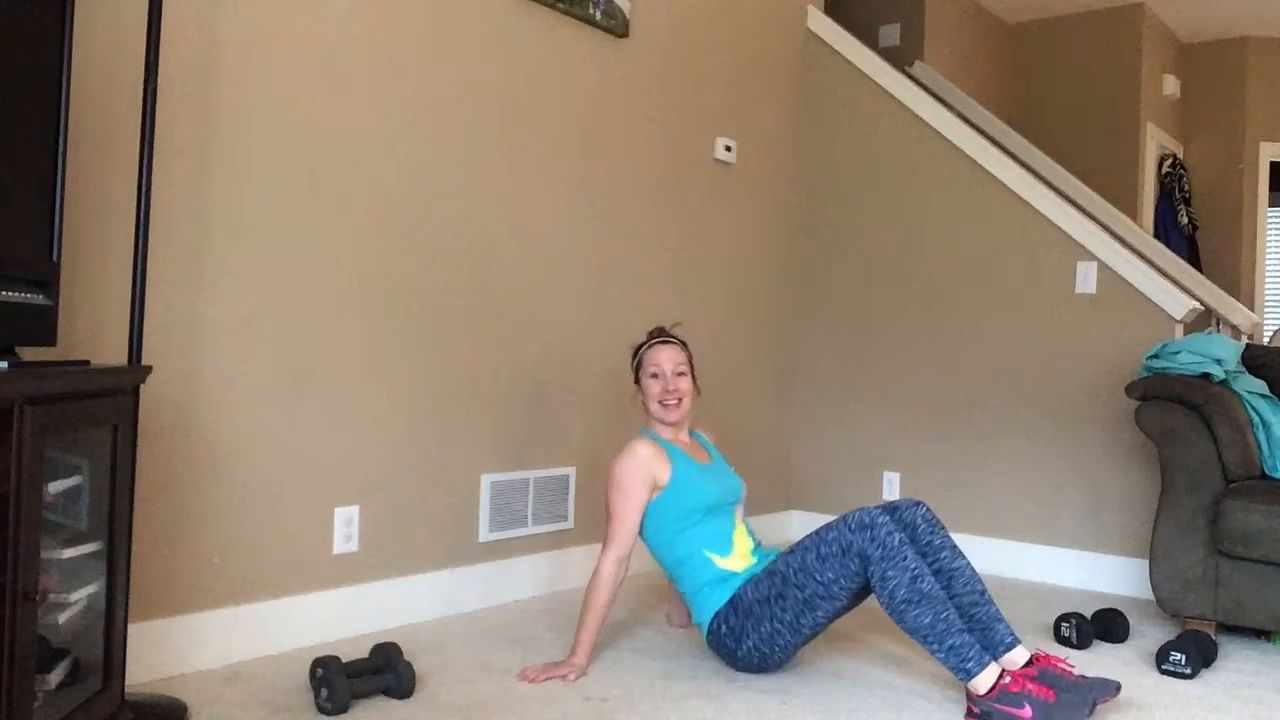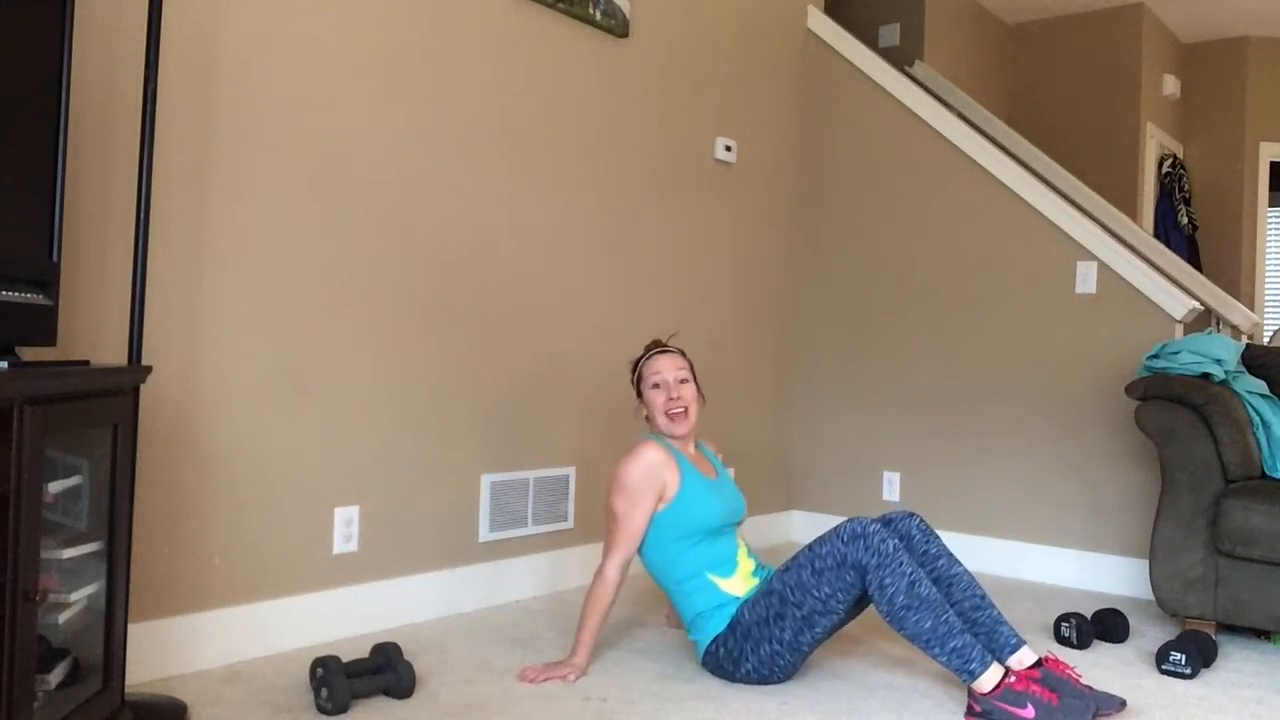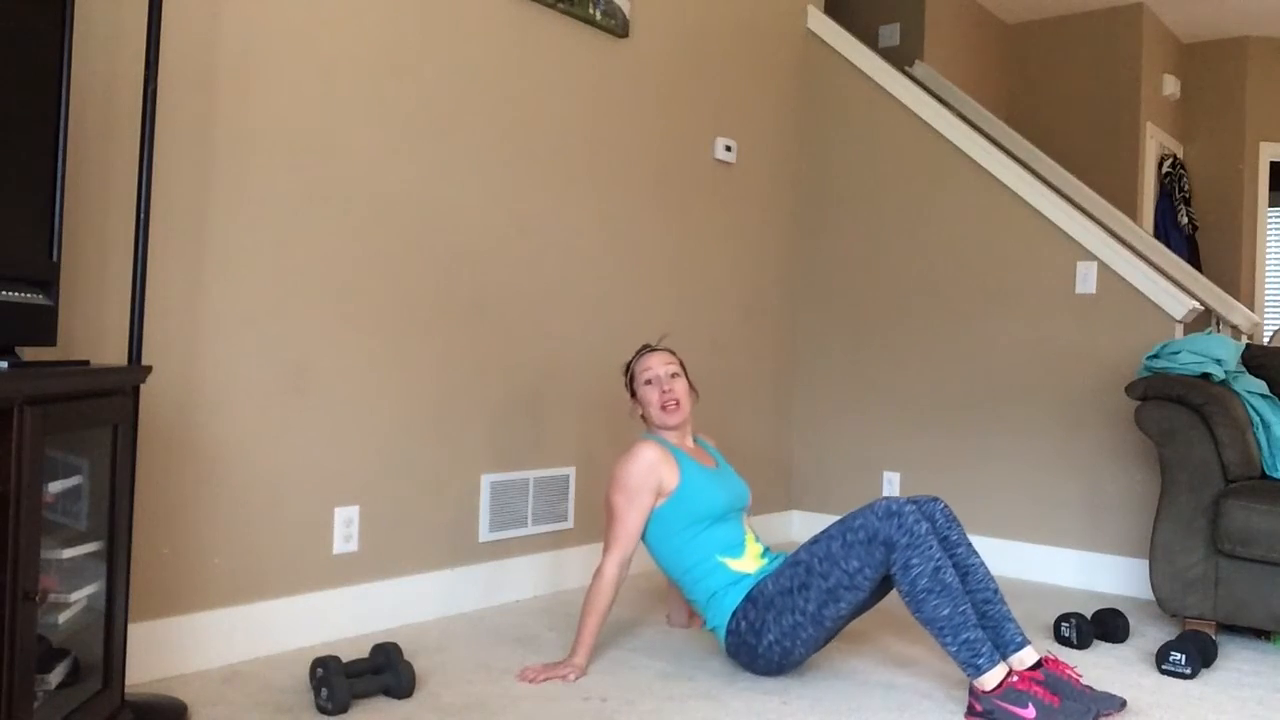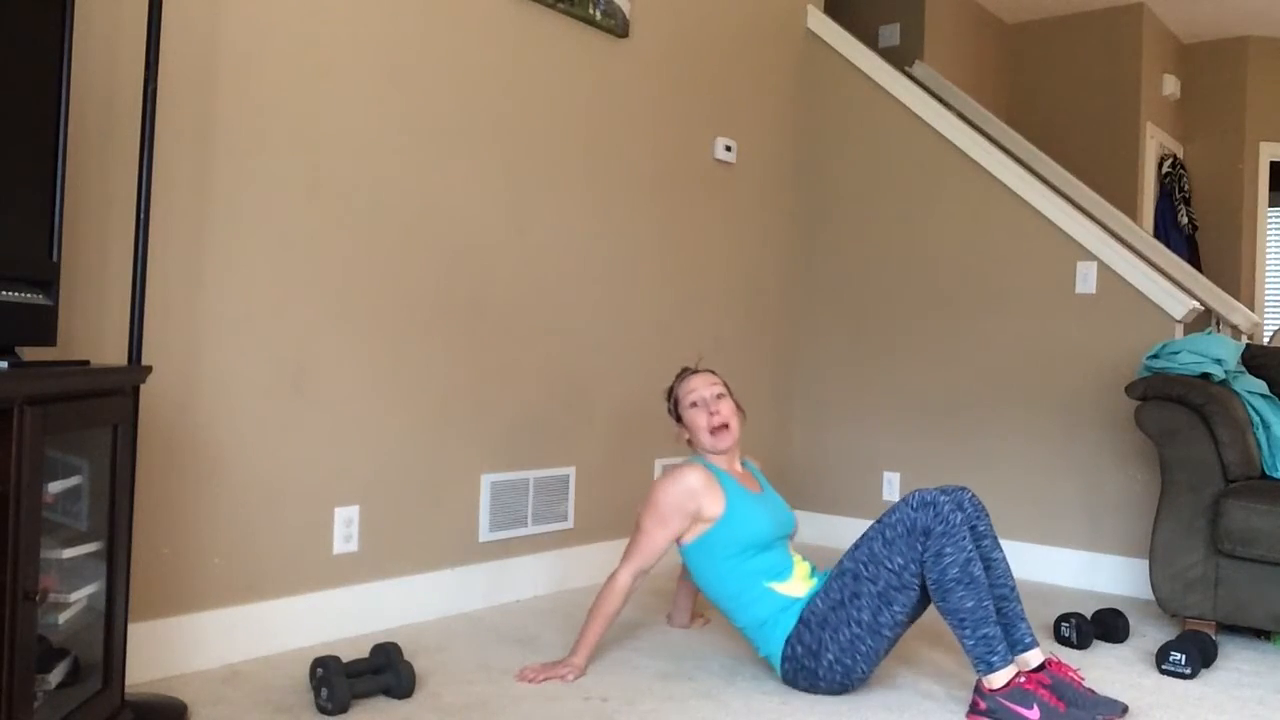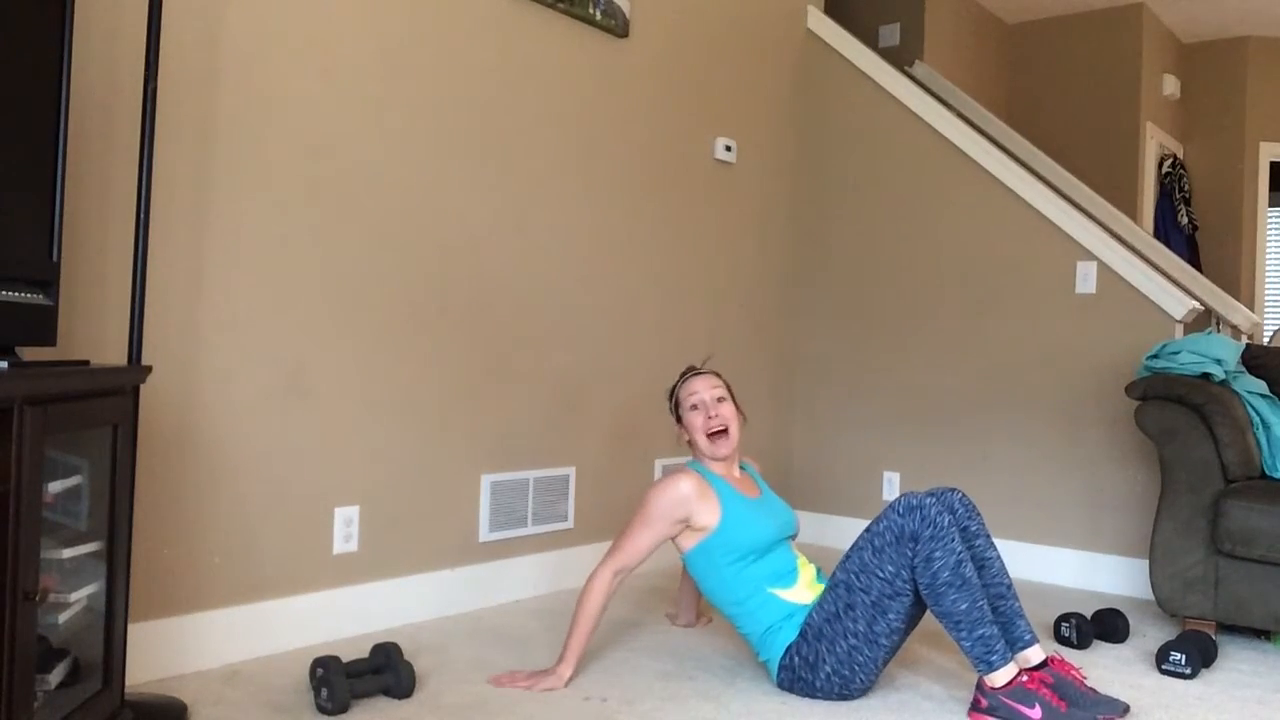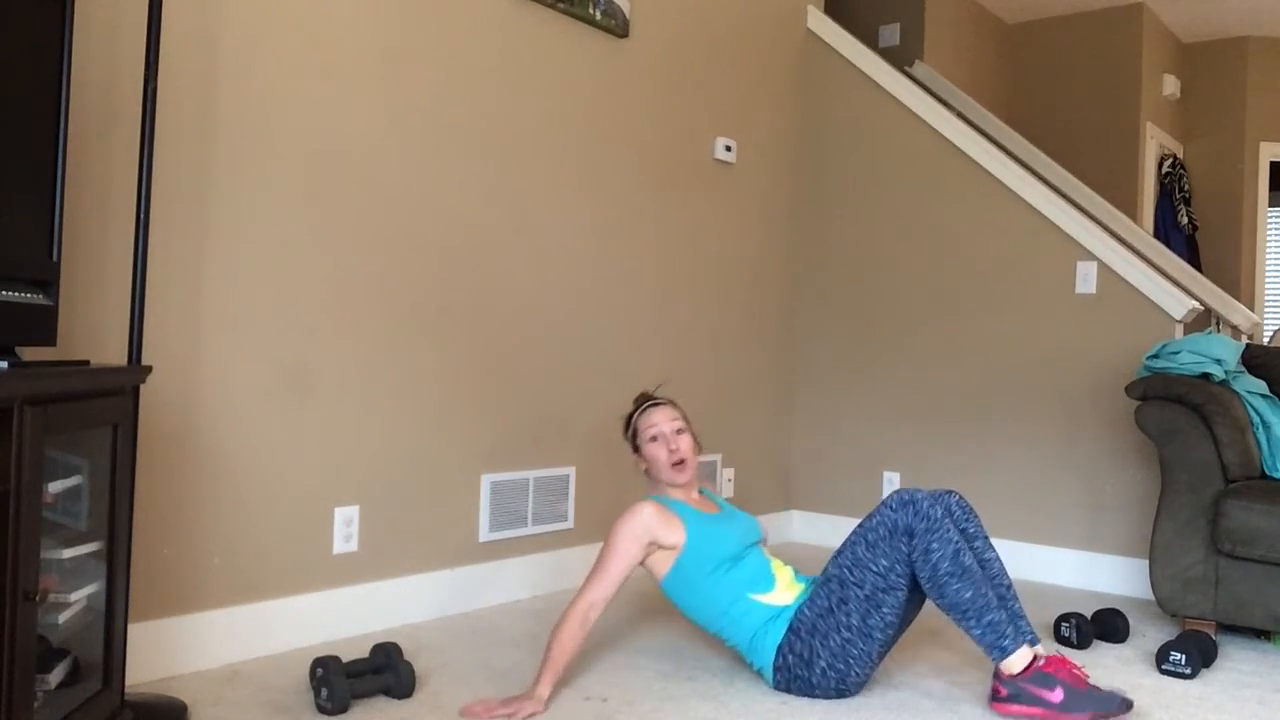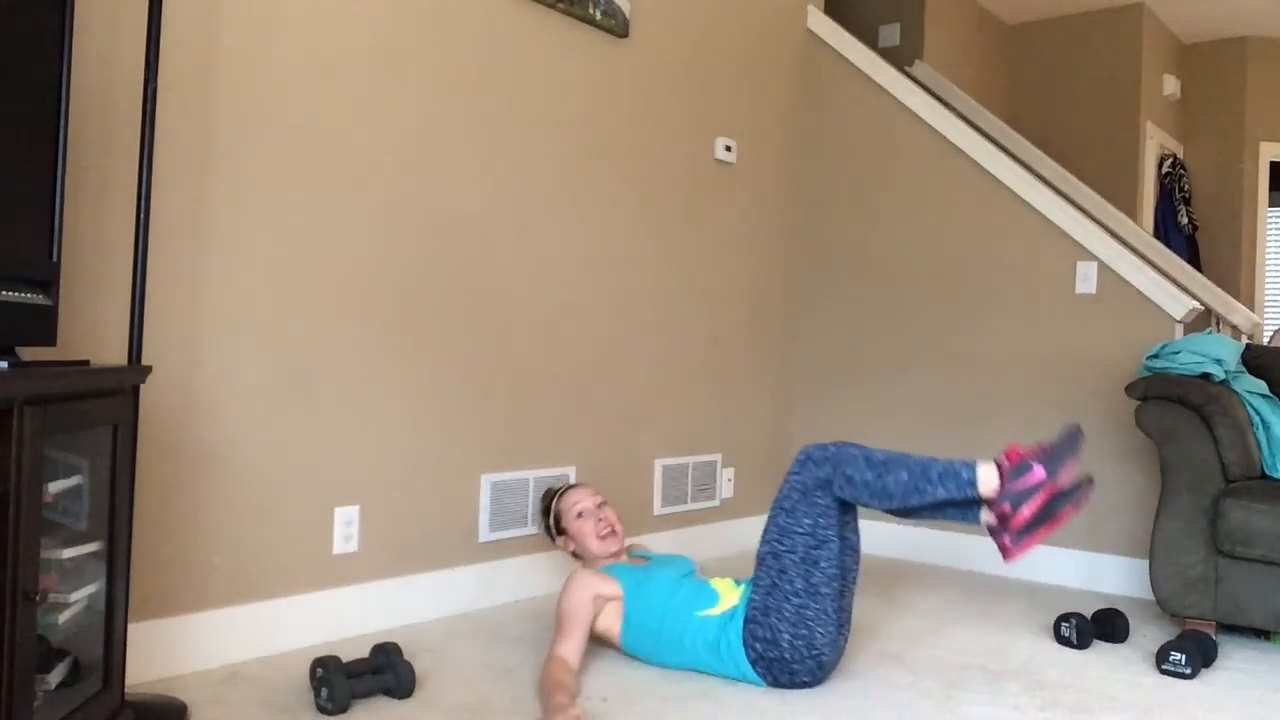
dt=0.7s
person 1, frame 1
left shoulder: (703, 442)
right shoulder: (640, 458)
right elbow: (613, 558)
right wrist: (578, 659)
left hip: (769, 602)
right hip: (740, 625)
left knee: (909, 516)
right knee: (868, 531)
left ankle: (1017, 662)
person 1, frame 2
left shoulder: (707, 455)
right shoulder: (646, 463)
right elbow: (612, 567)
right wrist: (576, 660)
left hip: (767, 609)
right hip: (738, 644)
left knee: (905, 528)
right knee: (863, 541)
left ankle: (1021, 663)
person 1, frame 3
left shoulder: (705, 449)
right shoulder: (646, 460)
right elbow: (614, 561)
left wrist: (681, 610)
right wrist: (577, 660)
left hip: (784, 603)
right hip: (758, 627)
left knee: (931, 513)
right knee: (895, 520)
left ankle: (1023, 662)
person 1, frame 4
left shoulder: (748, 471)
right shoulder: (686, 483)
right elbow: (627, 571)
left wrist: (682, 613)
right wrist: (575, 660)
left hip: (824, 611)
right hip: (813, 649)
left knee: (959, 504)
right knee: (929, 512)
left ankle: (1031, 663)
person 1, frame 5
left shoulder: (750, 473)
right shoulder: (683, 489)
right elbow: (609, 570)
left wrist: (687, 614)
left hip: (834, 628)
right hip: (811, 658)
left knee: (949, 504)
right knee: (918, 516)
left ankle: (1032, 662)
person 1, frame 6
left shoulder: (712, 502)
right shoulder: (648, 517)
right elbow: (587, 605)
left hip: (823, 626)
right hip: (803, 657)
left knee: (944, 505)
right knee: (910, 510)
left ankle: (1029, 656)
person 1, frame 7
left shoulder: (645, 560)
right shoulder: (585, 591)
right elbow: (558, 665)
left hip: (800, 636)
right hip: (777, 649)
left knee: (833, 477)
right knee: (818, 466)
left ankle: (1000, 514)
right ankle: (997, 481)
